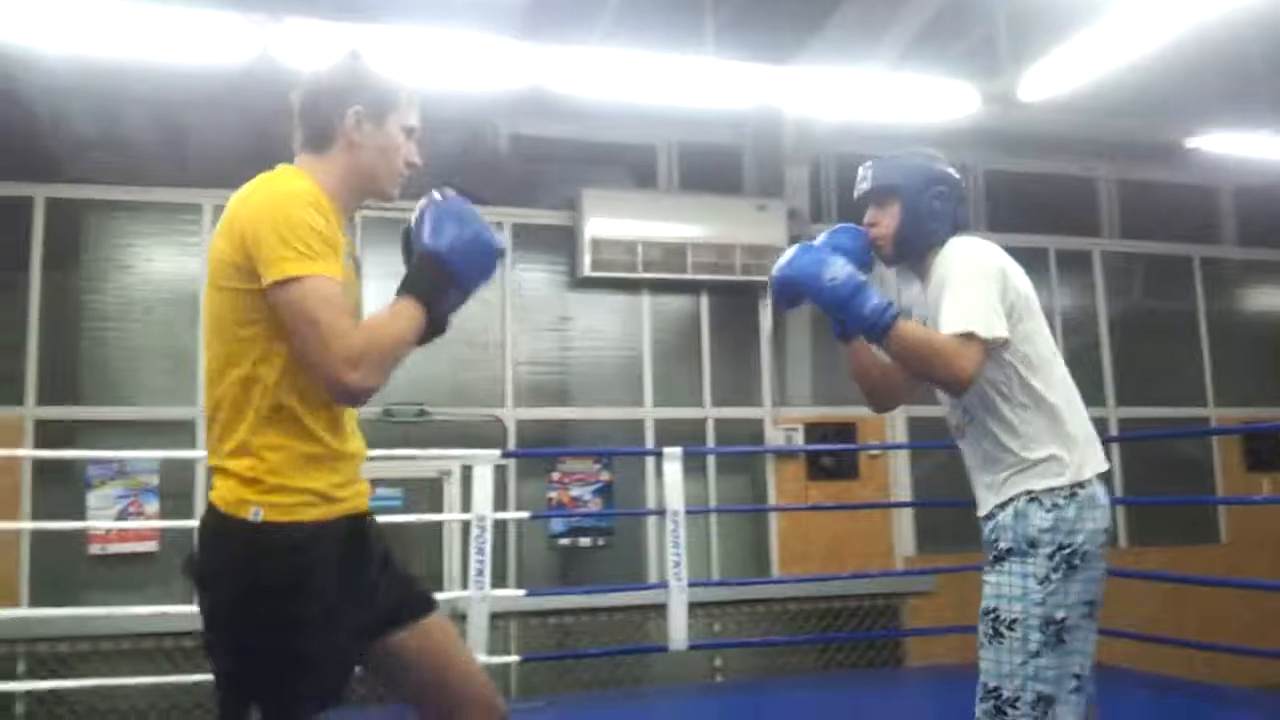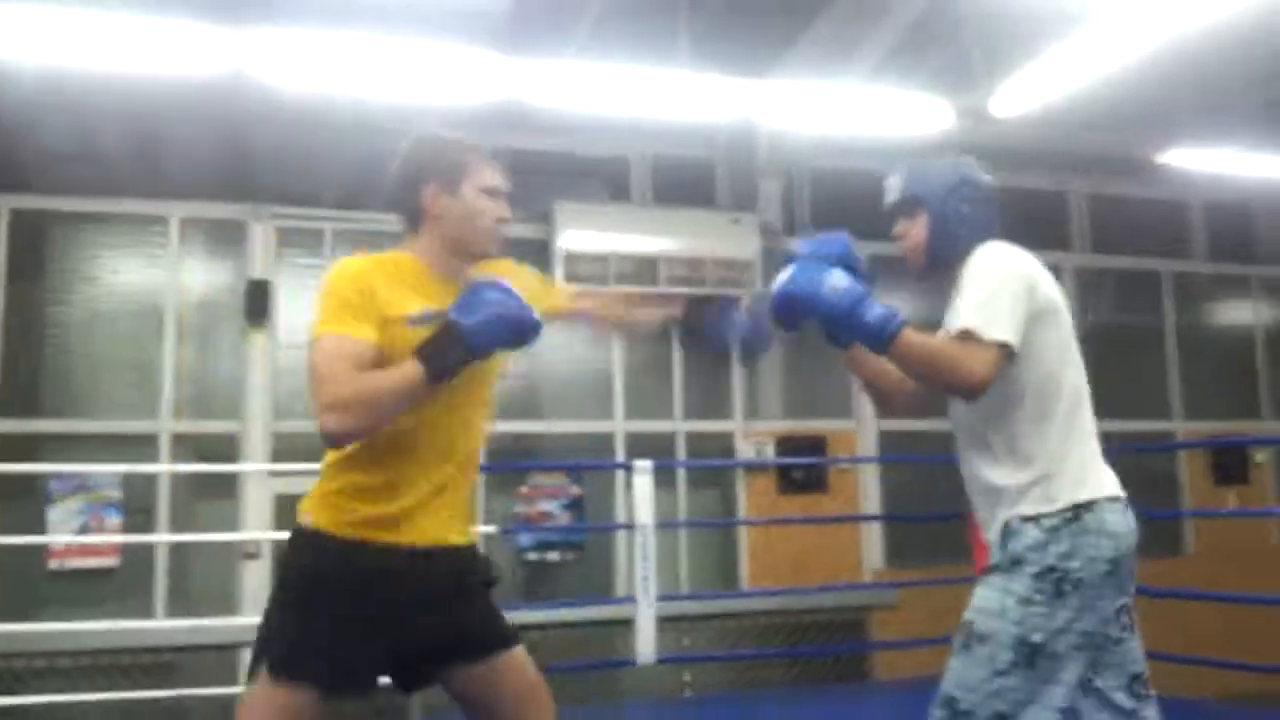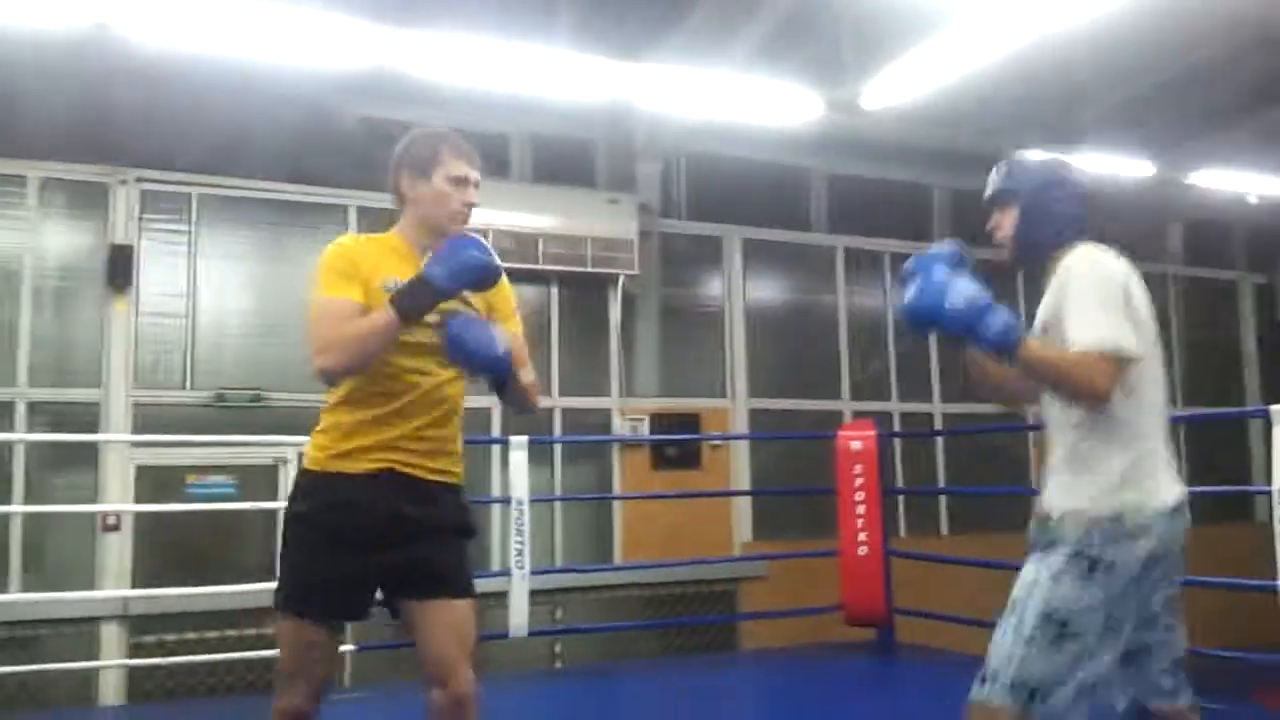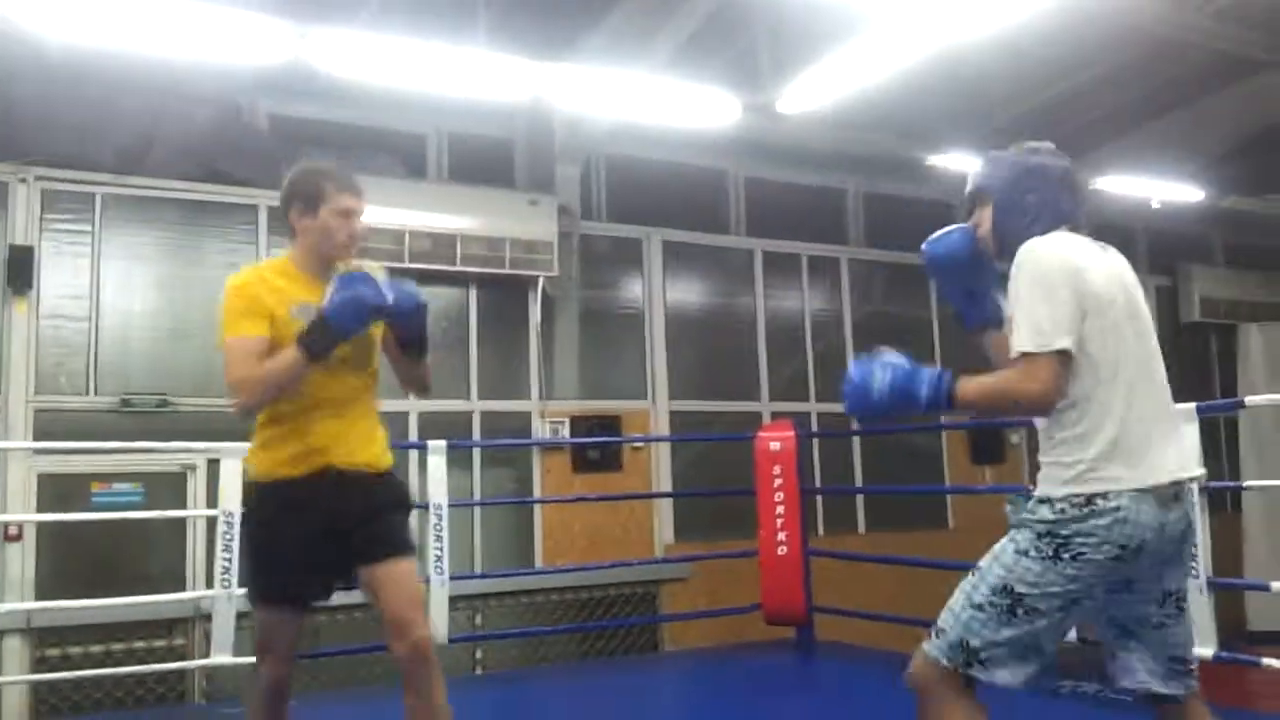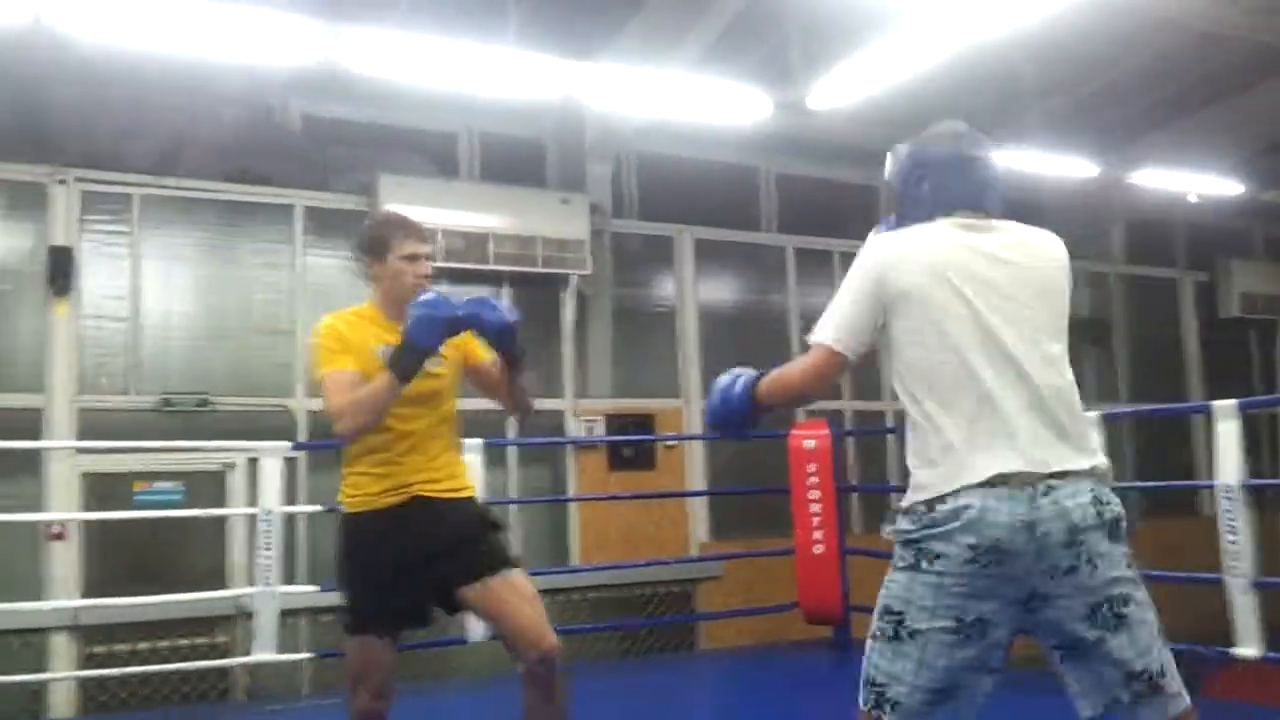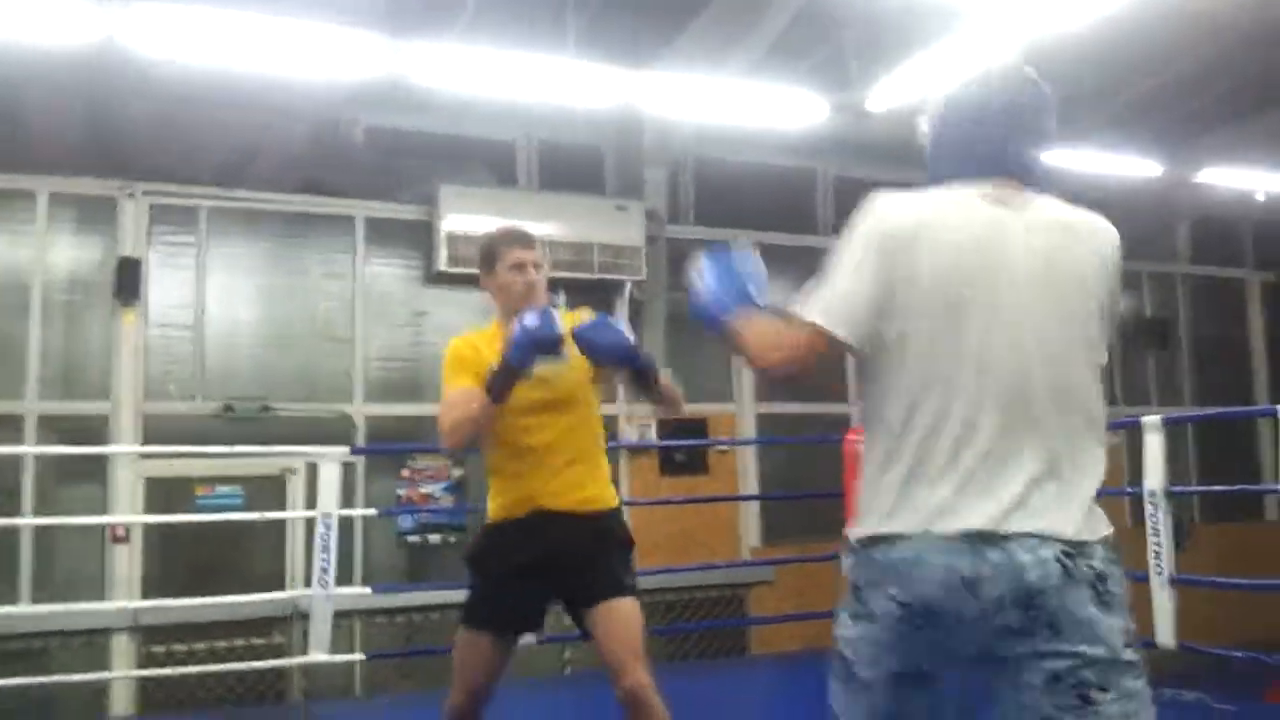
dt=0.4s
person 1, frame 1
left shoulder: (969, 258)
right shoulder: (937, 289)
left elbow: (959, 371)
right elbow: (884, 392)
left wrist: (860, 300)
right wrist: (845, 317)
left hip: (1043, 504)
right hip: (1028, 508)
person 1, frame 2
left shoulder: (997, 263)
right shoulder: (980, 287)
left elbow: (969, 374)
right elbow: (895, 390)
left wrist: (859, 313)
right wrist: (843, 325)
left hip: (1056, 529)
right hip: (1080, 523)
person 1, frame 3
left shoulder: (1088, 270)
right shoulder: (1075, 282)
left elbow: (1093, 382)
right elbow: (1018, 389)
left wrist: (988, 323)
right wrist: (965, 322)
left hip: (1103, 528)
right hip: (1143, 524)
person 1, frame 4
left shoulder: (1043, 256)
right shoulder: (1108, 260)
left elbow: (1036, 387)
left wrist: (928, 389)
right wrist: (976, 302)
left hip: (1090, 508)
right hip: (1163, 505)
person 1, frame 5
left shoulder: (888, 255)
right shoulder: (1048, 249)
left elbow: (812, 376)
left wrist: (745, 389)
left hip: (958, 514)
right hip: (1074, 500)
person 1, frame 6
left shoulder: (894, 221)
right shoulder: (1095, 241)
left elbow: (787, 358)
left wrist: (728, 306)
left hip: (907, 553)
right hip: (1056, 557)
person 2, frame 1
left shoulder: (314, 215)
right shoulder: (282, 203)
right elbow: (350, 371)
left wrist: (426, 298)
right wrist: (430, 287)
left hip: (335, 526)
right hip: (278, 538)
person 2, frame 2
left shoulder: (497, 284)
right shoulder: (359, 281)
left elbow: (600, 307)
right elbow: (338, 417)
left wrist: (687, 313)
right wrist: (449, 348)
left hip: (442, 560)
right hip: (345, 554)
person 2, frame 3
left shoulder: (485, 277)
right shoulder: (352, 256)
left elbow: (528, 396)
right elbow: (330, 361)
left wrist: (503, 370)
right wrist: (420, 292)
left hip: (430, 493)
right hip: (340, 483)
person 2, frame 4
left shoulder: (368, 285)
right shoulder: (252, 286)
left elbow: (418, 384)
right elbow: (246, 393)
left wrist: (413, 335)
right wrist: (321, 334)
left hip: (366, 478)
right hip: (284, 486)
left knee: (416, 642)
right knee: (275, 669)
person 2, frame 5
left shoulder: (451, 325)
right shoulder: (340, 330)
left elbow: (518, 405)
right elbow: (347, 422)
left wrist: (508, 351)
right wrist: (409, 354)
left hip: (451, 508)
right hip: (376, 519)
left knee: (542, 648)
person 2, frame 6
left shoulder: (583, 329)
right shoulder: (467, 349)
left elbow: (672, 403)
right elbow: (453, 438)
left wrist: (637, 363)
right wrist: (507, 373)
left hip: (589, 521)
right hip: (513, 529)
